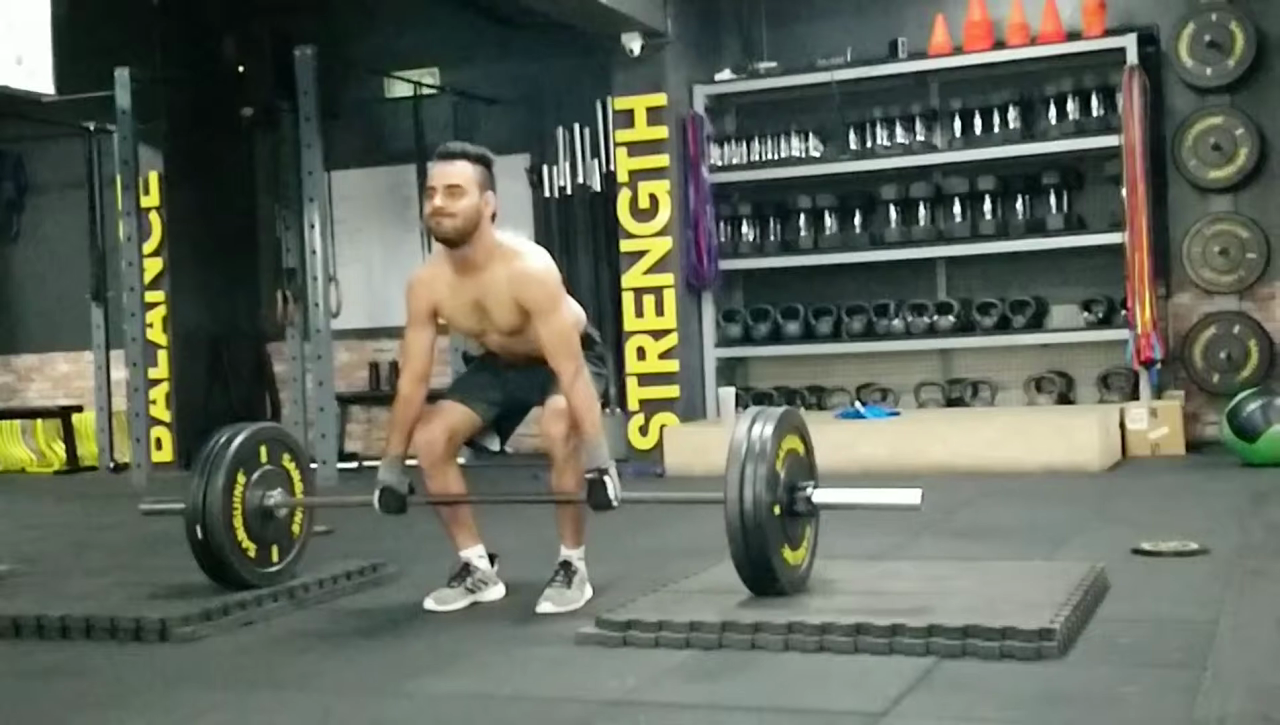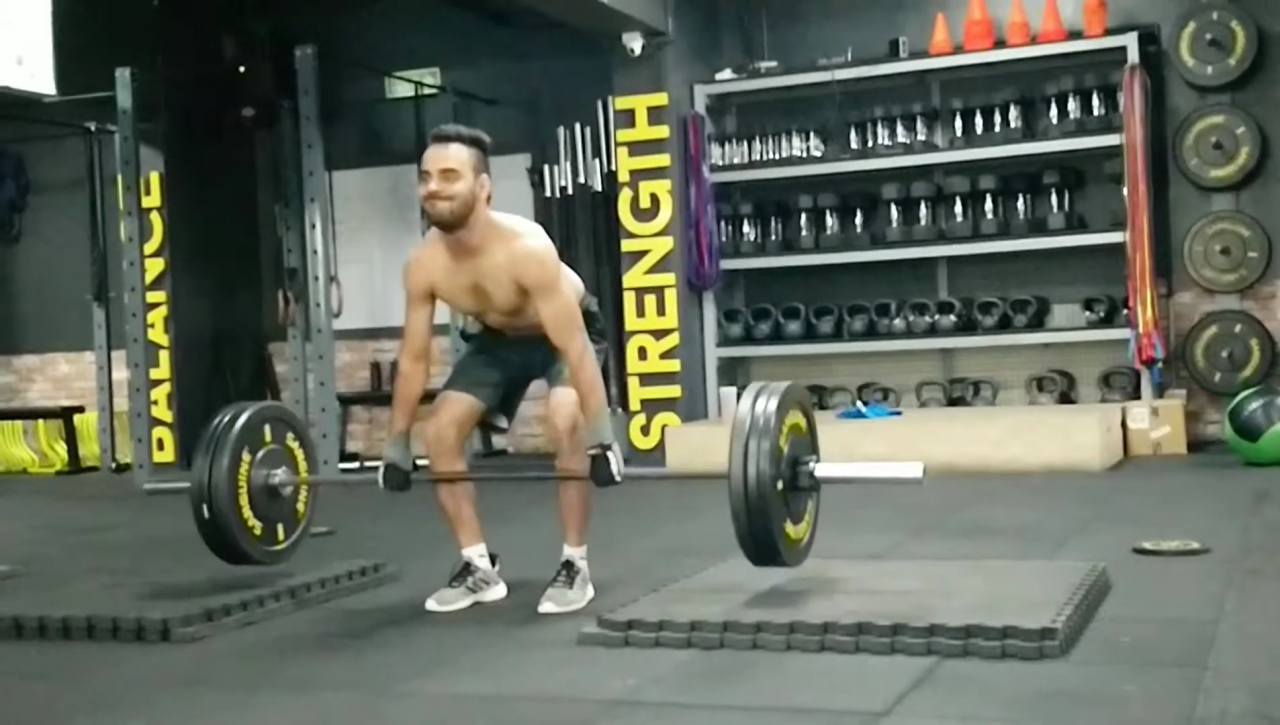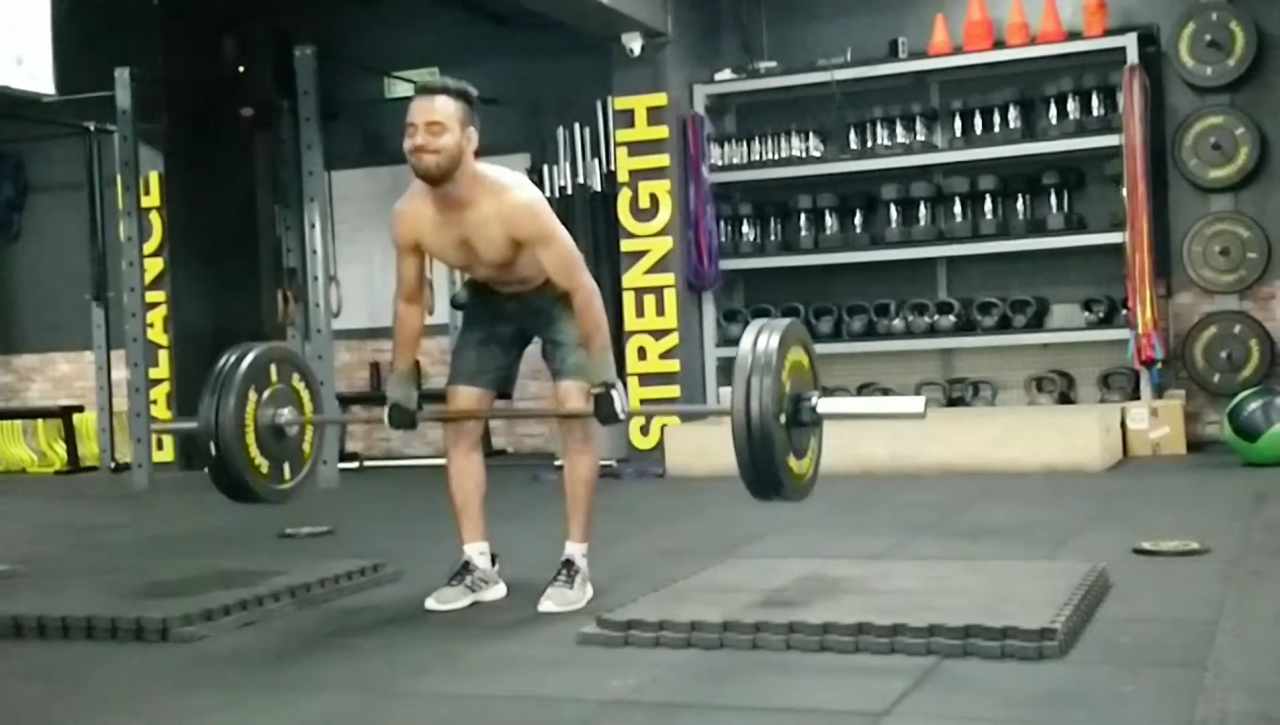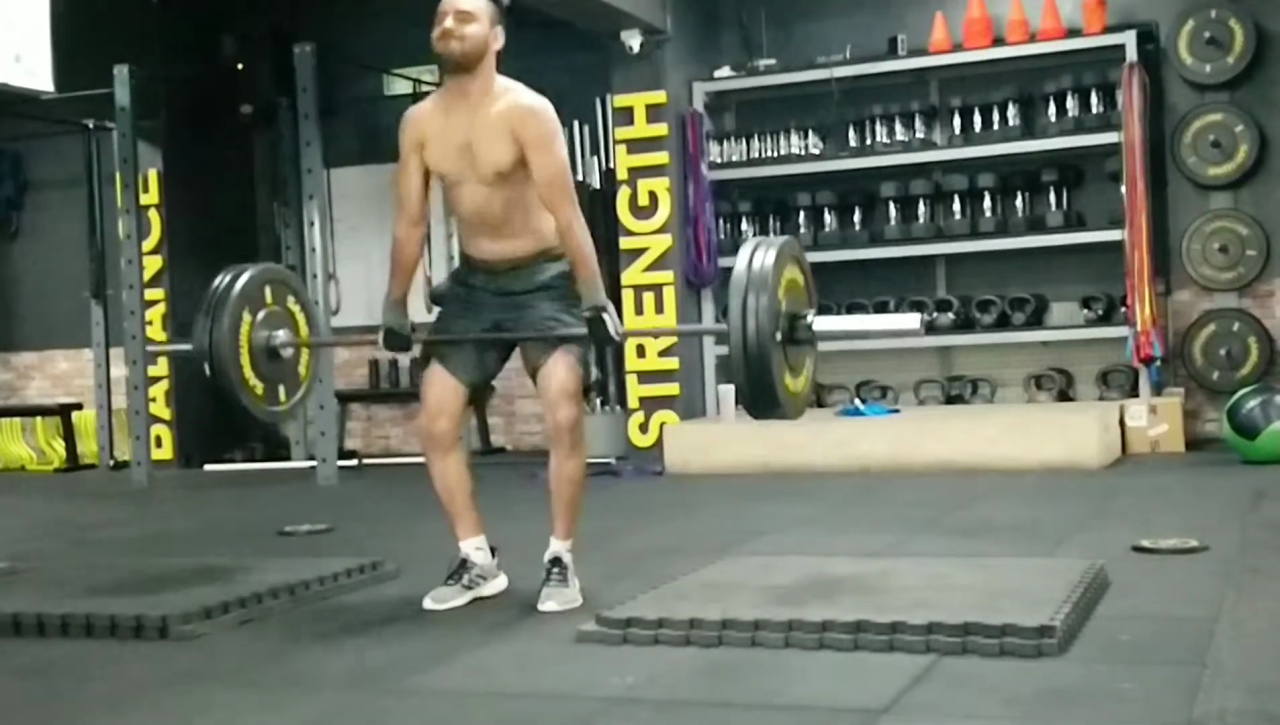
dt=0.7s
person 1, frame 1
left shoulder: (530, 269)
right shoulder: (426, 283)
left elbow: (569, 373)
right elbow: (411, 380)
left wrist: (599, 462)
right wrist: (391, 467)
left hip: (571, 358)
right hip: (500, 364)
left knee: (559, 430)
right knee: (429, 439)
left ankle: (572, 567)
right ankle: (478, 567)
person 1, frame 2
left shoulder: (527, 248)
right shoulder: (423, 264)
left elbow: (574, 349)
right elbow: (413, 357)
left wrist: (602, 437)
right wrist: (396, 445)
left hip: (568, 331)
right hip: (497, 339)
left knee: (565, 422)
right knee: (440, 431)
left ankle: (574, 566)
right ankle: (479, 567)
person 1, frame 3
left shoulder: (515, 201)
right shoulder: (409, 215)
left elbow: (582, 287)
right elbow: (409, 300)
left wrist: (605, 379)
right wrist: (400, 385)
left hip: (555, 295)
right hip: (489, 300)
left knee: (574, 414)
right knee: (460, 422)
left ankle: (574, 565)
right ankle: (478, 565)
person 1, frame 4
left shoulder: (524, 109)
right shoulder: (418, 122)
left elbow: (567, 212)
right elbow: (410, 221)
left wrist: (596, 302)
right wrist: (394, 308)
left hip: (543, 280)
right hip: (473, 284)
left knee: (563, 417)
right knee: (435, 422)
left ankle: (559, 561)
right ankle: (477, 560)
